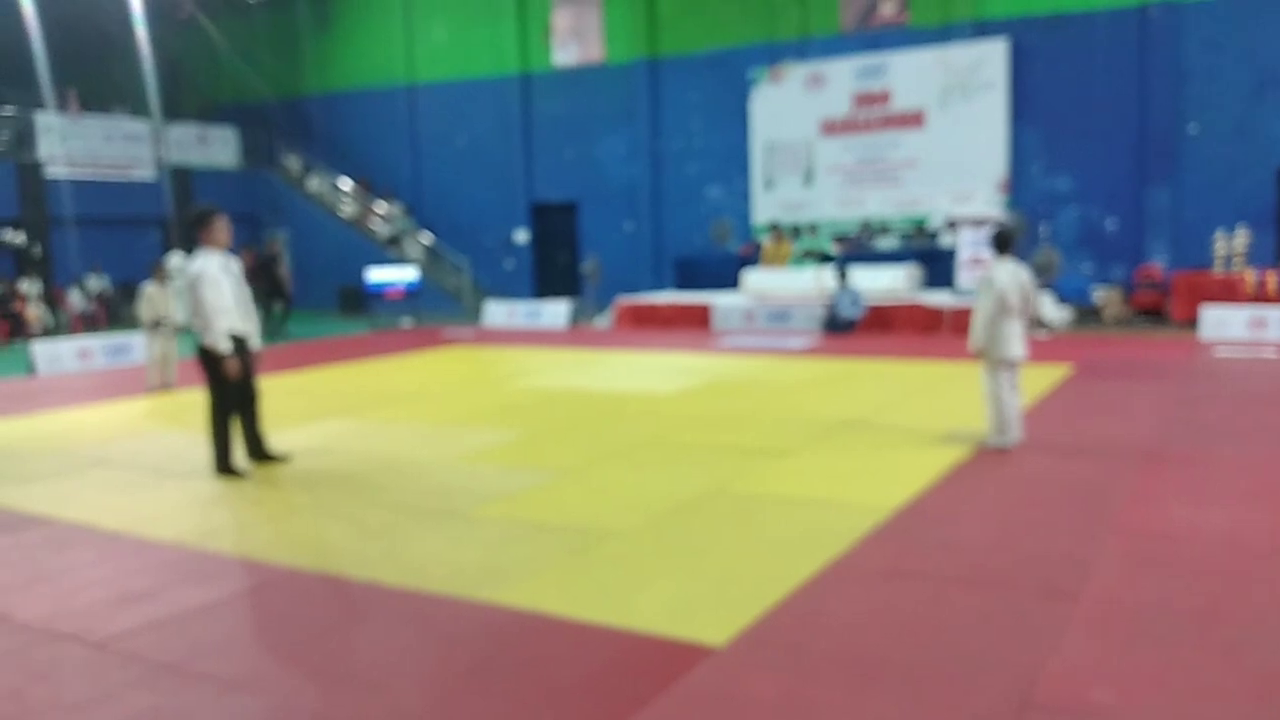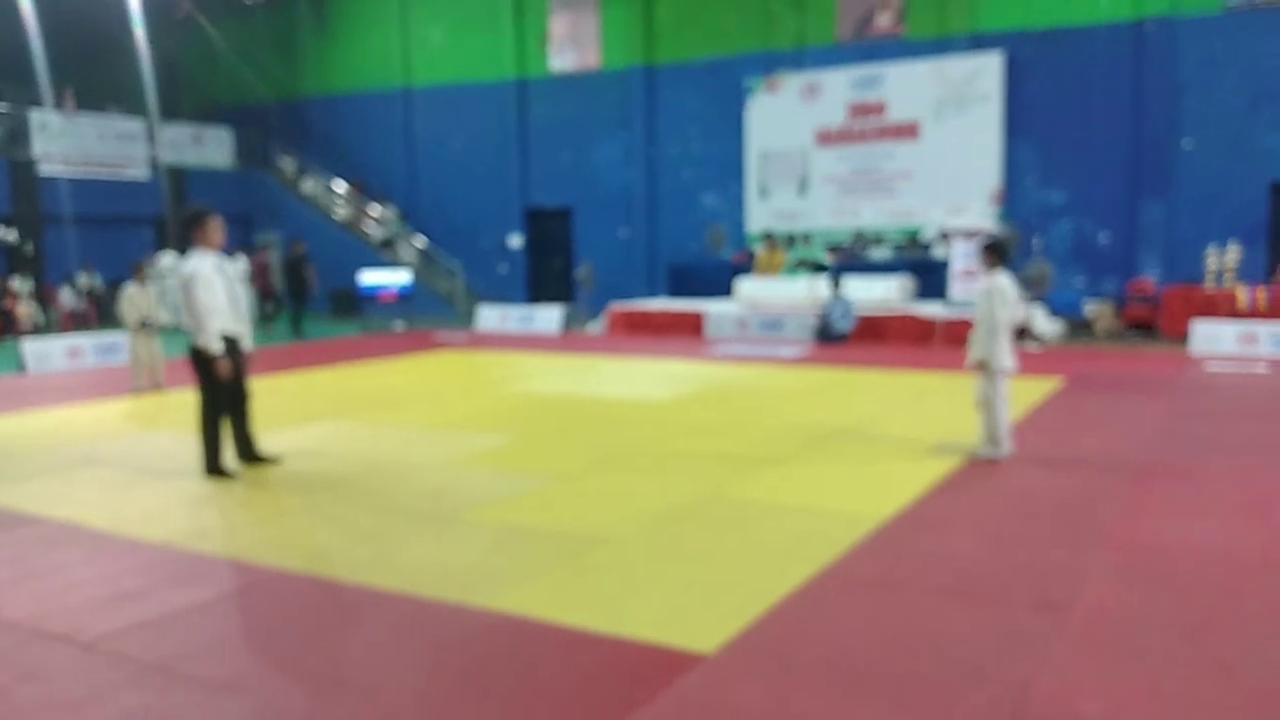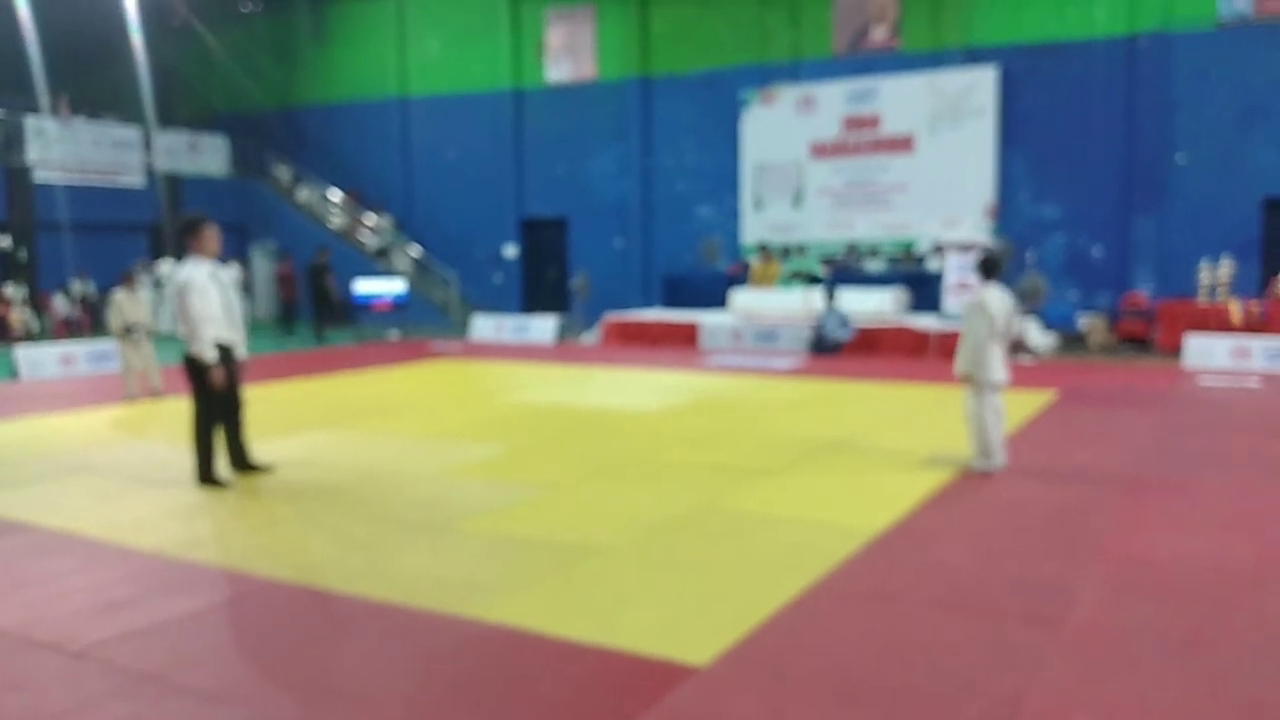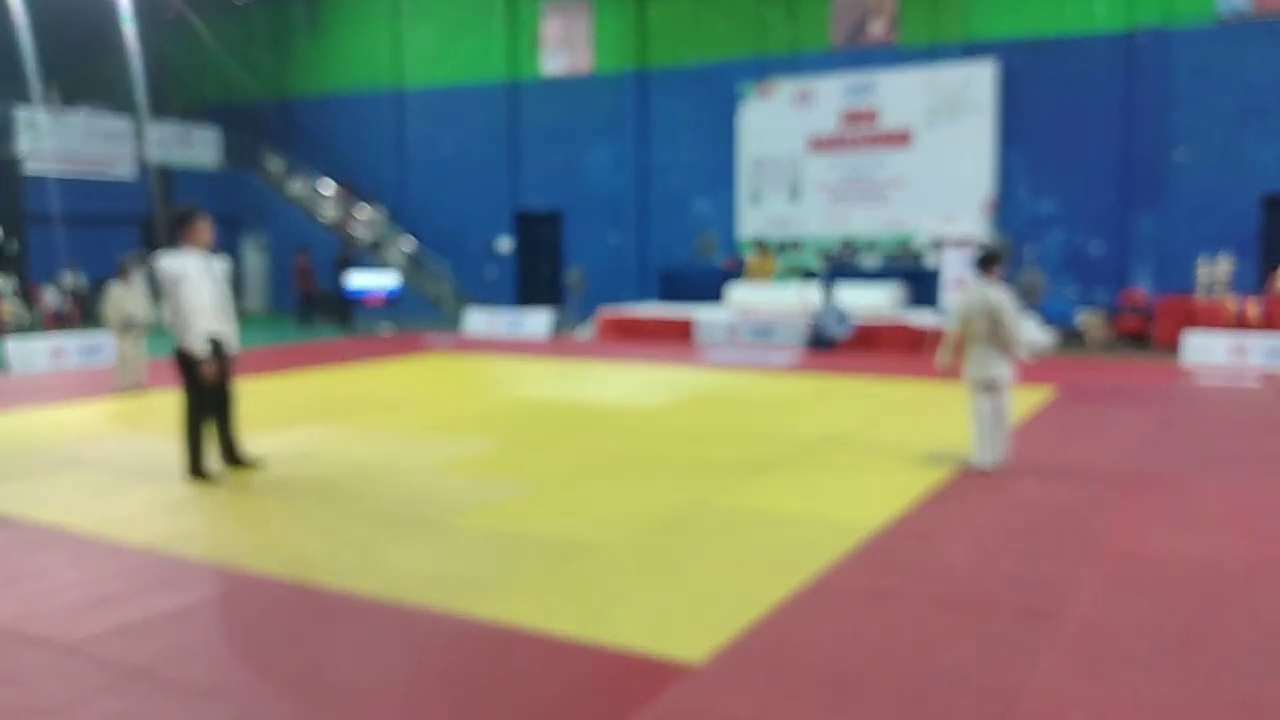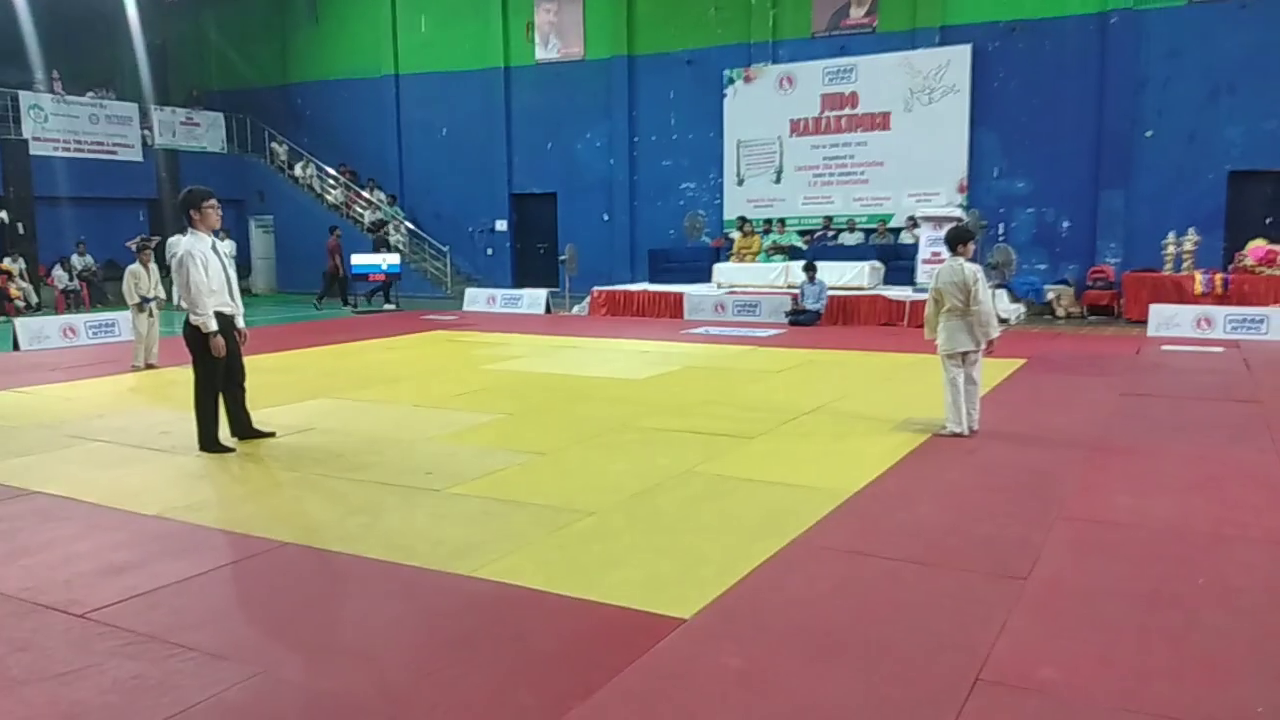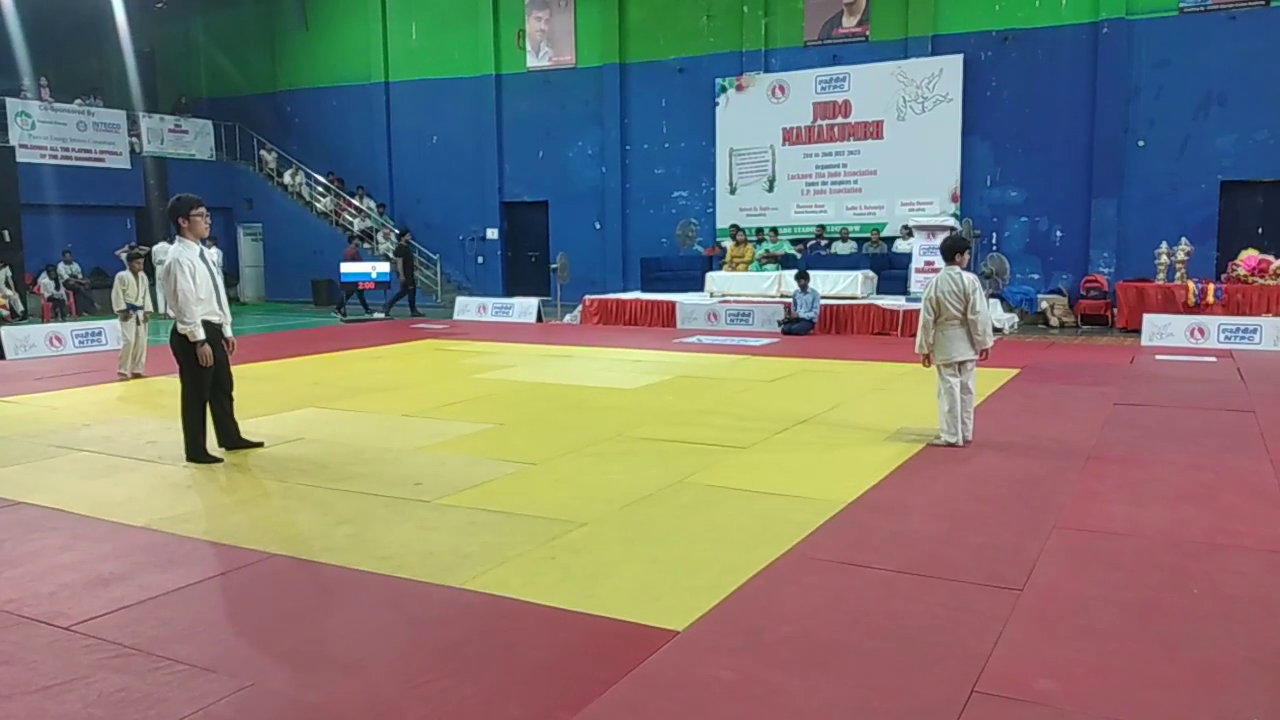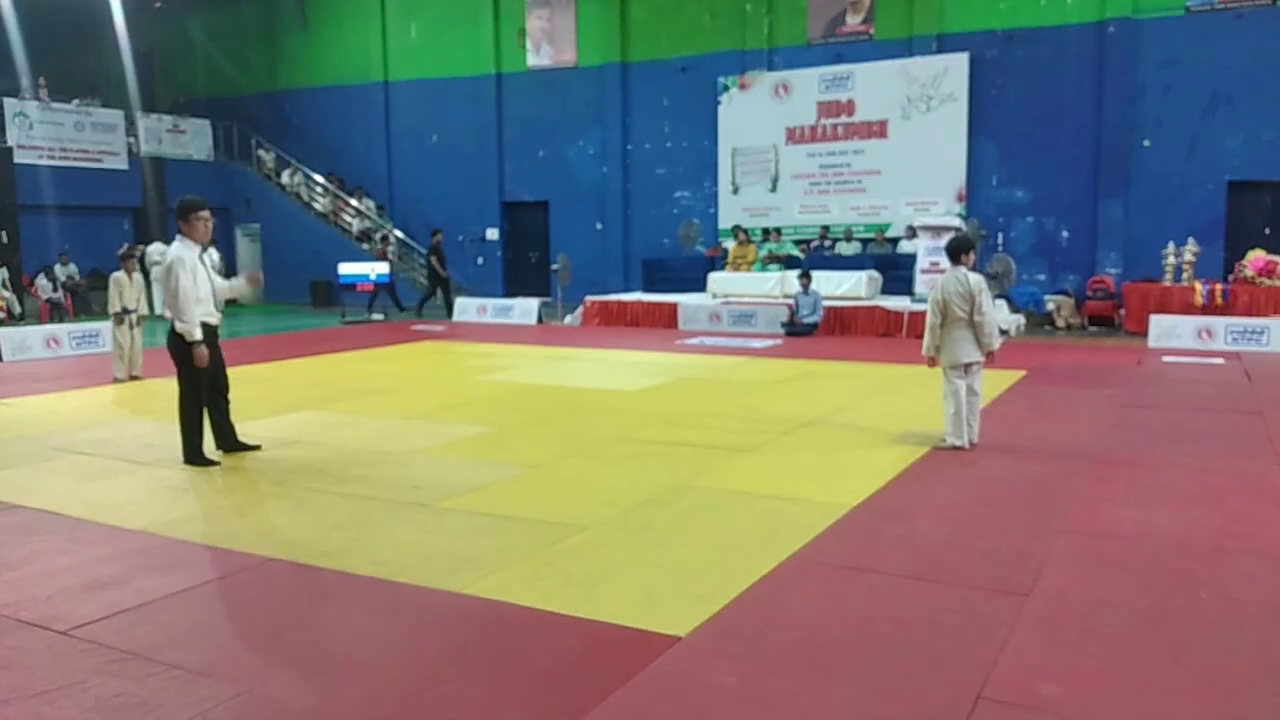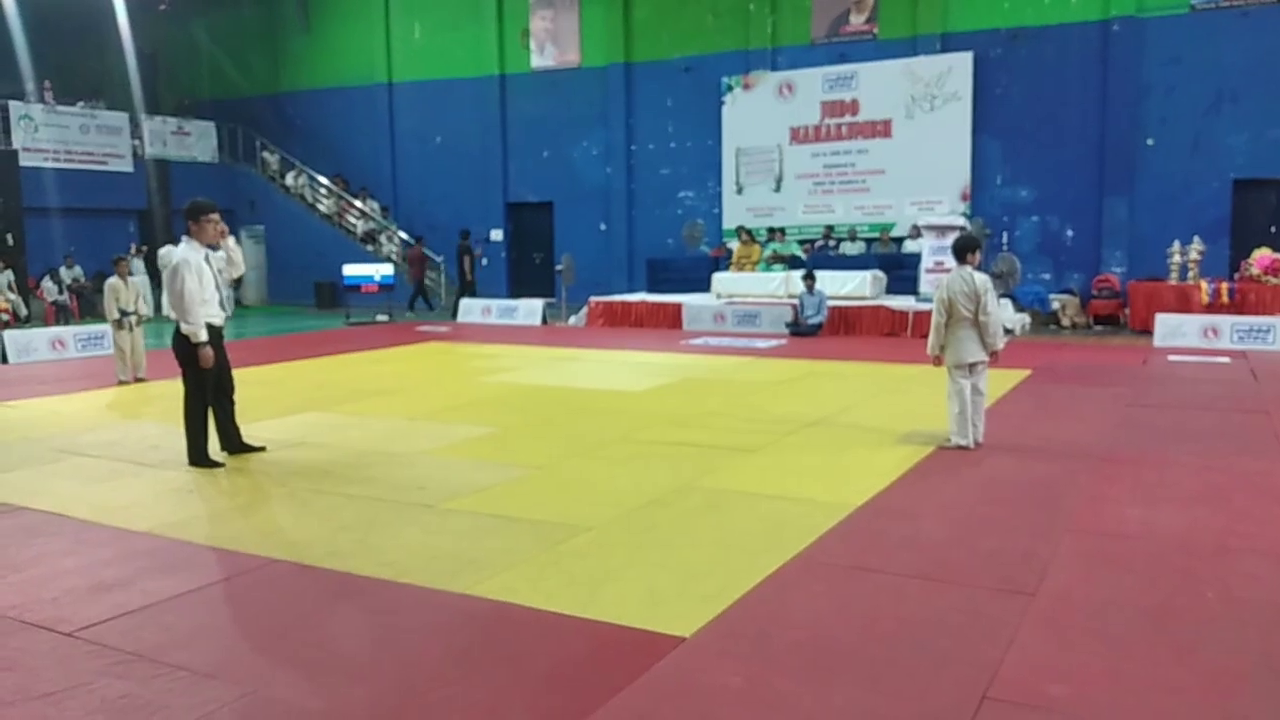
dt=0.5s
person 1, frame 1
left shoulder: (229, 261)
right shoulder: (203, 267)
right elbow: (211, 313)
left wrist: (252, 344)
right wrist: (226, 353)
left hip: (238, 342)
right hip: (220, 347)
left knee: (247, 399)
right knee: (224, 405)
left ankle: (257, 451)
right ankle: (224, 463)
person 1, frame 2
left shoulder: (221, 262)
right shoulder: (197, 267)
right elbow: (204, 313)
left wrist: (244, 344)
right wrist: (217, 354)
left hip: (230, 343)
right hip: (212, 347)
left knee: (238, 400)
right knee: (215, 406)
left ankle: (247, 452)
right ankle: (213, 464)
person 1, frame 3
left shoulder: (216, 271)
right shoulder: (191, 276)
right elbow: (198, 321)
left wrist: (238, 353)
right wrist: (211, 362)
left hip: (225, 351)
right hip: (206, 356)
left knee: (232, 409)
right knee: (208, 415)
left ankle: (240, 460)
right ankle: (206, 473)
person 1, frame 4
left shoulder: (211, 264)
right shoulder: (182, 268)
right elbow: (188, 315)
left wrist: (229, 346)
right wrist: (202, 356)
left hip: (216, 345)
right hip: (198, 349)
left knee: (221, 403)
right knee: (200, 407)
left ankle: (231, 455)
right ankle: (196, 466)
person 1, frame 5
left shoulder: (214, 245)
right shoulder: (191, 250)
right elbow: (199, 295)
left wrist: (238, 322)
right wrist: (212, 332)
left hip: (225, 321)
right hip: (207, 326)
left knee: (235, 378)
right knee: (209, 384)
left ankle: (242, 428)
right ankle: (209, 440)
person 1, frame 6
left shoulder: (202, 253)
right shoulder: (179, 257)
right elbow: (186, 303)
left wrist: (226, 331)
right wrist: (199, 341)
left hip: (212, 330)
right hip: (193, 335)
left knee: (223, 387)
right knee: (196, 393)
left ankle: (230, 438)
right ankle: (196, 450)
person 1, frame 7
left shoulder: (197, 253)
right shoulder: (180, 256)
left elbow: (215, 290)
right elbow: (184, 303)
left wrist: (243, 283)
right wrist: (195, 342)
left hip: (207, 332)
right hip: (190, 336)
left knee: (218, 389)
right knee: (194, 395)
left ankle: (227, 441)
right ankle: (193, 453)
person 1, frame 8
left shoulder: (205, 255)
right shoulder: (185, 258)
right elbow: (190, 304)
right wrist: (201, 343)
left hip: (211, 333)
right hip: (196, 337)
left knee: (223, 390)
right knee: (199, 396)
left ankle: (233, 442)
right ankle: (198, 455)
person 2, frame 1
left shoulder: (992, 275)
right shoulder: (1023, 271)
left elbow: (984, 312)
right elbow: (1030, 306)
left wrist: (977, 342)
left hip: (996, 339)
right hip: (1015, 339)
left knee: (999, 387)
right knee: (1010, 385)
left ankle: (1003, 436)
right ankle: (1014, 431)
person 2, frame 2
left shoulder: (993, 285)
right shoulder: (1007, 282)
left elbow: (990, 324)
right elbow: (1015, 316)
left wrist: (980, 355)
left hip: (991, 352)
right hip: (1001, 350)
left knee: (992, 399)
right knee: (997, 398)
left ankle: (995, 447)
right ankle: (1002, 443)
person 2, frame 3
left shoulder: (980, 299)
right shoulder: (1006, 296)
left elbow: (972, 337)
right elbow: (1014, 331)
left wrist: (964, 368)
left hip: (980, 365)
right hip: (997, 362)
left knee: (981, 412)
right knee: (994, 410)
left ankle: (987, 460)
right ankle: (997, 456)
person 2, frame 4
left shoulder: (969, 296)
right shoulder: (1001, 295)
left elbow: (955, 330)
right elbow: (1011, 330)
left wrist: (946, 359)
right wrist: (1017, 354)
left hip: (978, 360)
right hip: (999, 361)
left knee: (983, 409)
right knee: (1000, 409)
left ankle: (984, 458)
right ankle: (998, 454)
person 2, frame 5
left shoulder: (939, 273)
right shoulder: (973, 271)
left elbow: (932, 308)
right elbow: (982, 306)
left wrist: (932, 332)
right wrist: (989, 334)
left hip: (949, 332)
right hip: (971, 331)
left knee: (953, 379)
right knee: (971, 379)
left ankle: (956, 425)
right ankle: (970, 422)
person 2, frame 6
left shoulder: (934, 283)
right shoulder: (970, 280)
left elbow: (927, 319)
right elbow: (978, 315)
left wrist: (924, 348)
right wrist: (984, 342)
left hip: (944, 342)
right hip: (966, 341)
left knee: (949, 389)
right knee: (966, 389)
left ankle: (951, 435)
right ankle: (965, 433)
person 2, frame 7
left shoulder: (940, 283)
right shoulder: (976, 280)
left elbow: (934, 320)
right elbow: (984, 316)
left wrist: (930, 350)
right wrist: (990, 345)
left hip: (950, 344)
right hip: (973, 344)
left knee: (955, 391)
right knee: (972, 390)
left ankle: (957, 438)
right ankle: (971, 435)
person 2, frame 8
left shoulder: (946, 282)
right shoulder: (982, 280)
left elbow: (939, 319)
right elbow: (989, 316)
left wrist: (936, 349)
right wrist: (994, 344)
left hip: (956, 344)
right hip: (978, 343)
left knee: (960, 390)
right knee: (977, 390)
left ankle: (962, 438)
right ankle: (976, 435)
